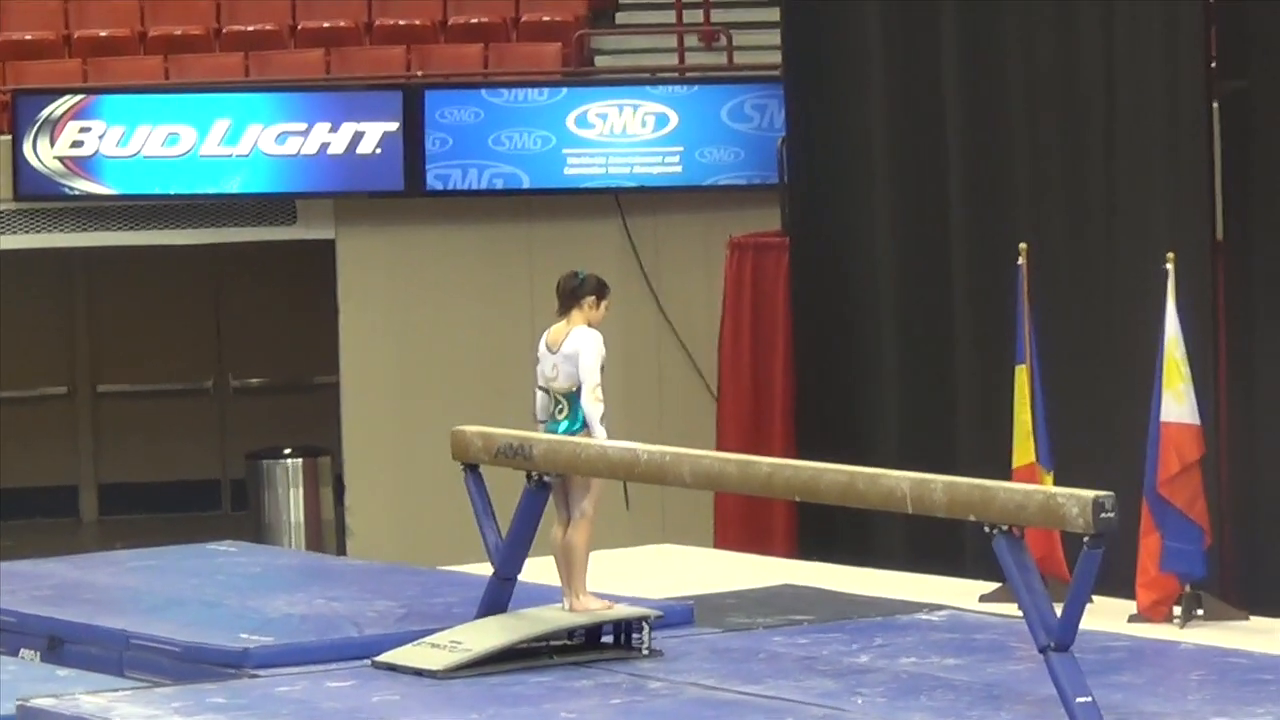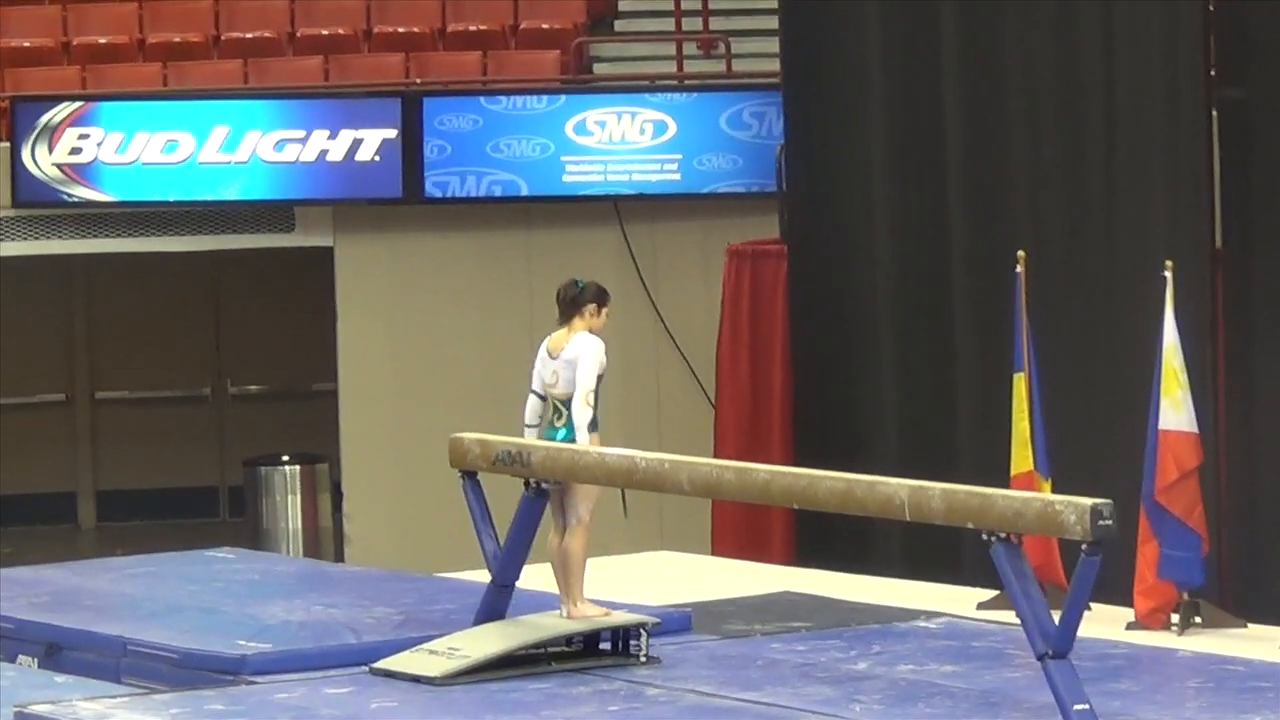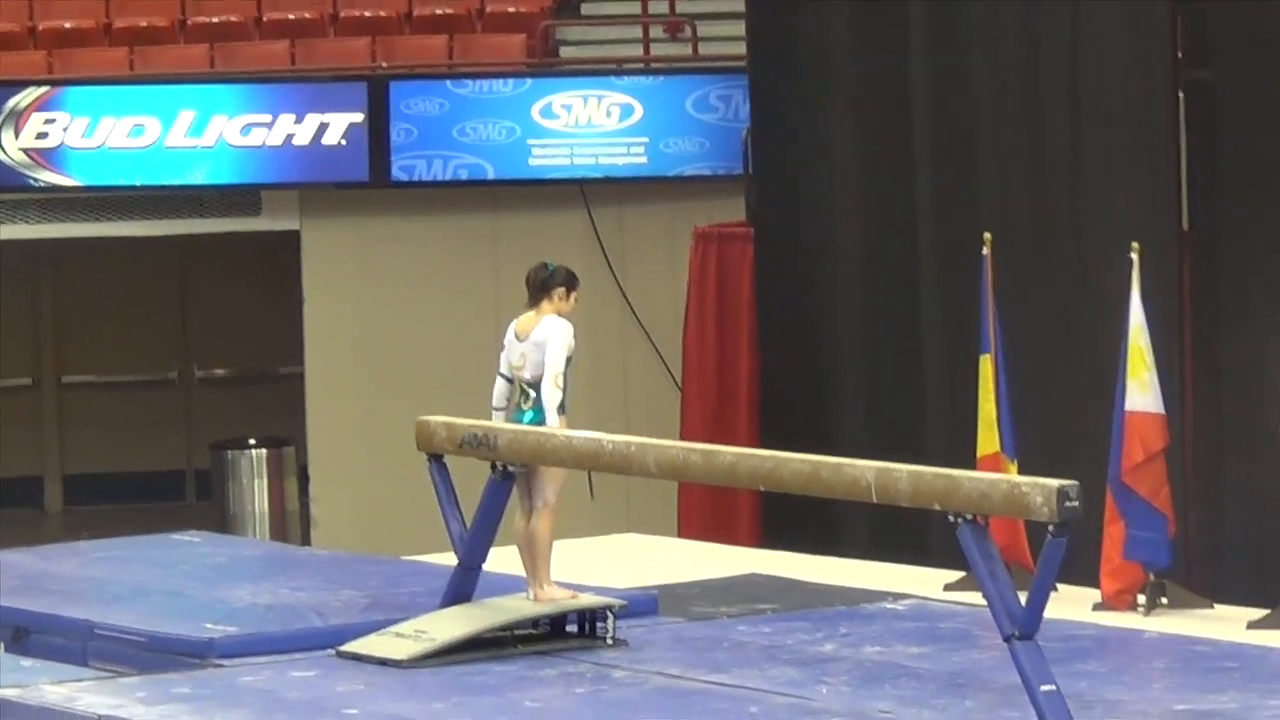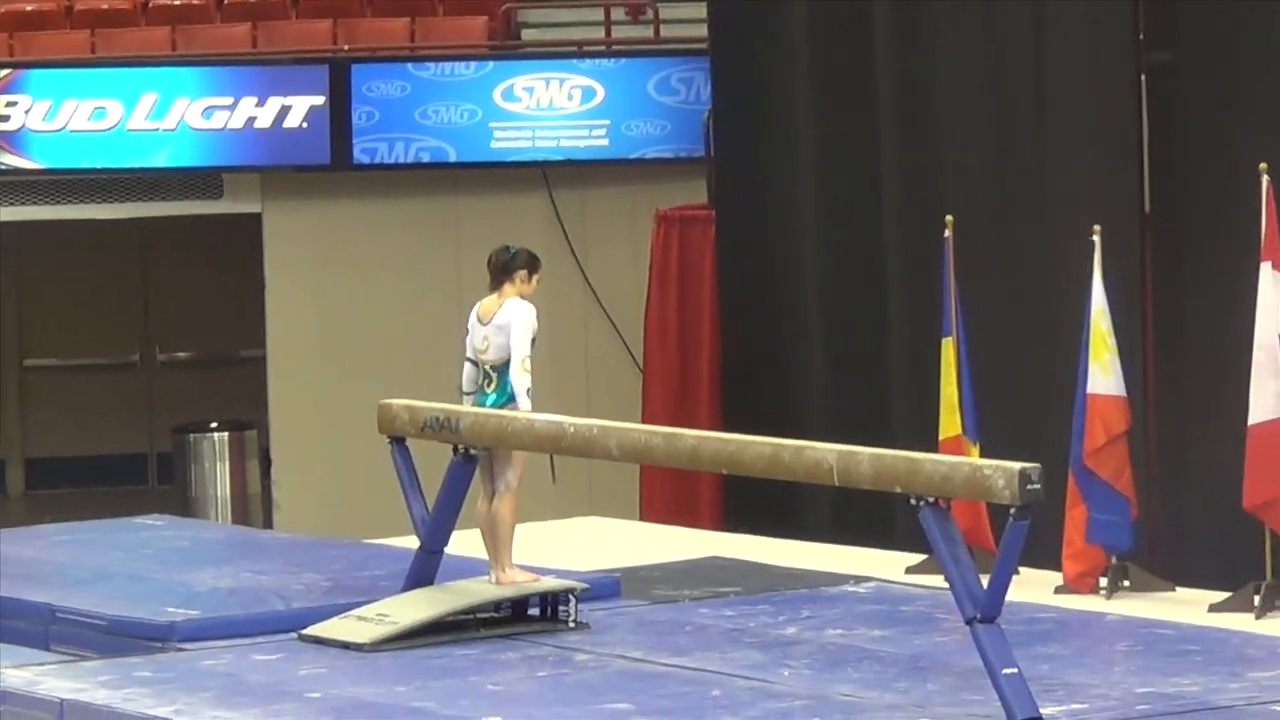
dt=0.2s
person 1, frame 1
left shoulder: (547, 337)
right shoulder: (588, 338)
left elbow: (542, 392)
right elbow: (590, 392)
right wrist: (600, 438)
left hip: (554, 429)
right hip: (579, 431)
left knee: (564, 517)
right knee: (582, 516)
left ankle: (569, 592)
right ankle: (579, 596)
person 1, frame 2
left shoulder: (547, 344)
right shoulder: (590, 344)
left elbow: (535, 398)
right elbow: (583, 398)
left wrist: (530, 441)
right wrist: (583, 444)
left hip: (552, 437)
right hip: (575, 438)
left knee: (560, 524)
right knee: (578, 523)
left ankle: (567, 600)
right ankle: (577, 603)
person 1, frame 3
left shoulder: (514, 327)
right shoulder: (559, 327)
left elbow: (502, 381)
right elbow: (553, 380)
left wrist: (498, 424)
right wrist: (554, 425)
left hip: (519, 418)
right hip: (543, 420)
left knee: (527, 506)
right knee: (544, 505)
left ankle: (534, 582)
right ankle: (543, 585)
person 1, frame 4
left shoulder: (478, 310)
right shoulder: (521, 310)
left elbow: (470, 365)
right elbow: (520, 363)
left wrist: (470, 406)
right wrist: (525, 409)
left hip: (483, 401)
right hip: (507, 403)
left knee: (489, 490)
right knee: (506, 488)
left ankle: (496, 565)
right ankle: (505, 568)
